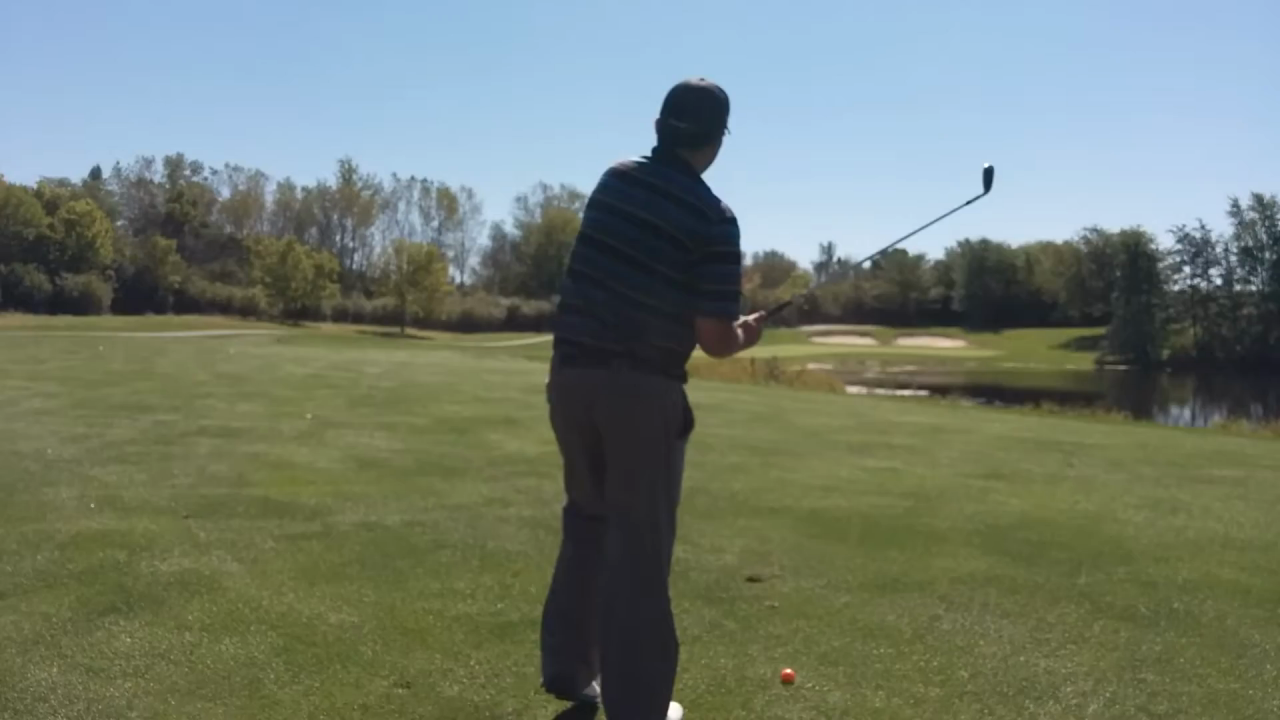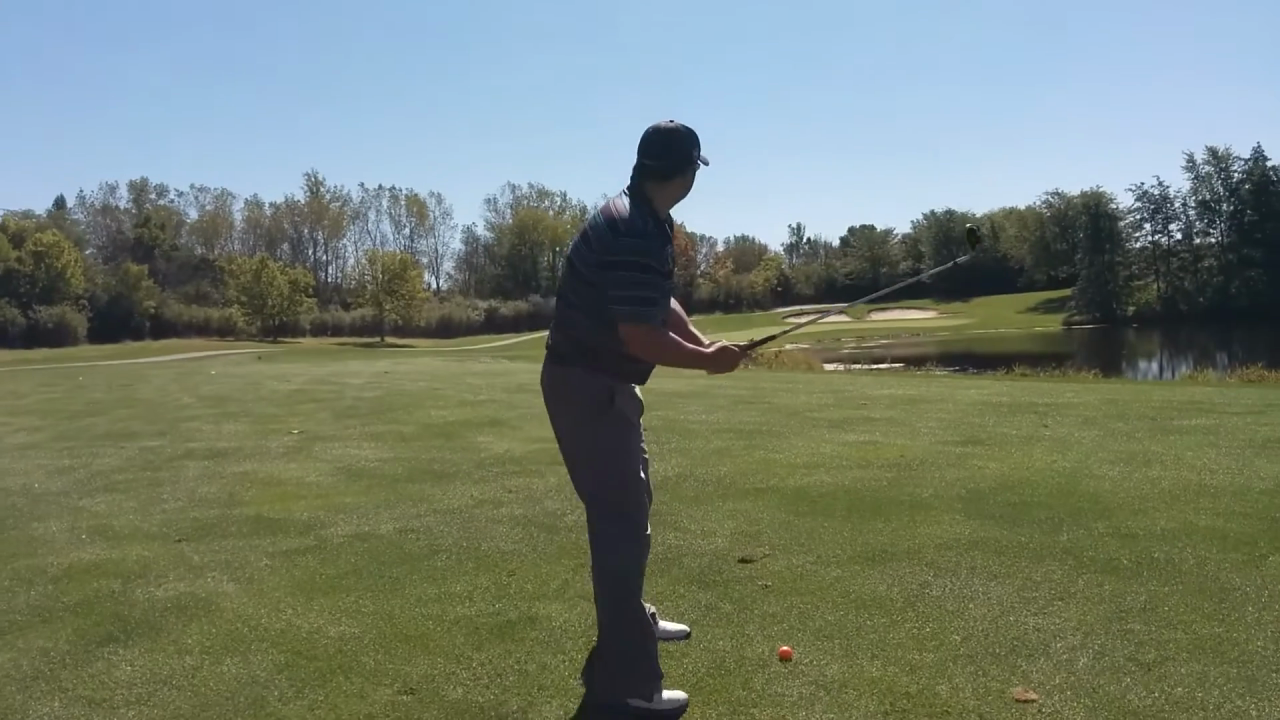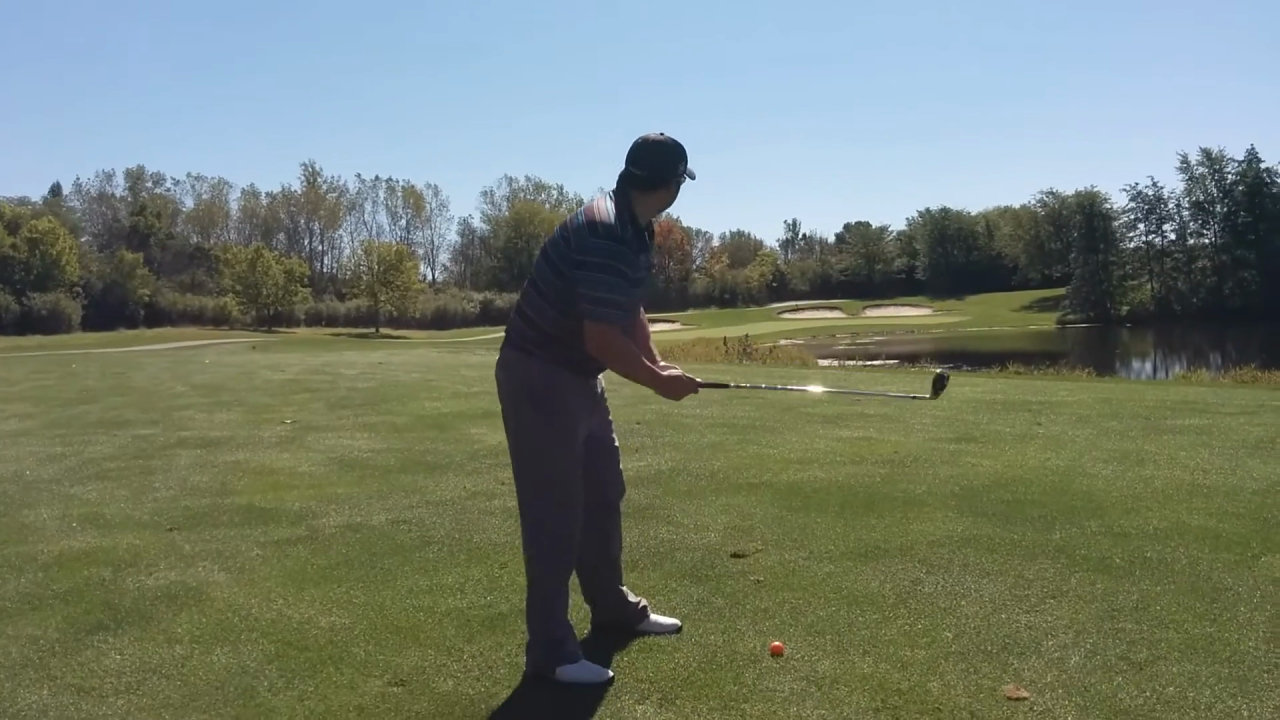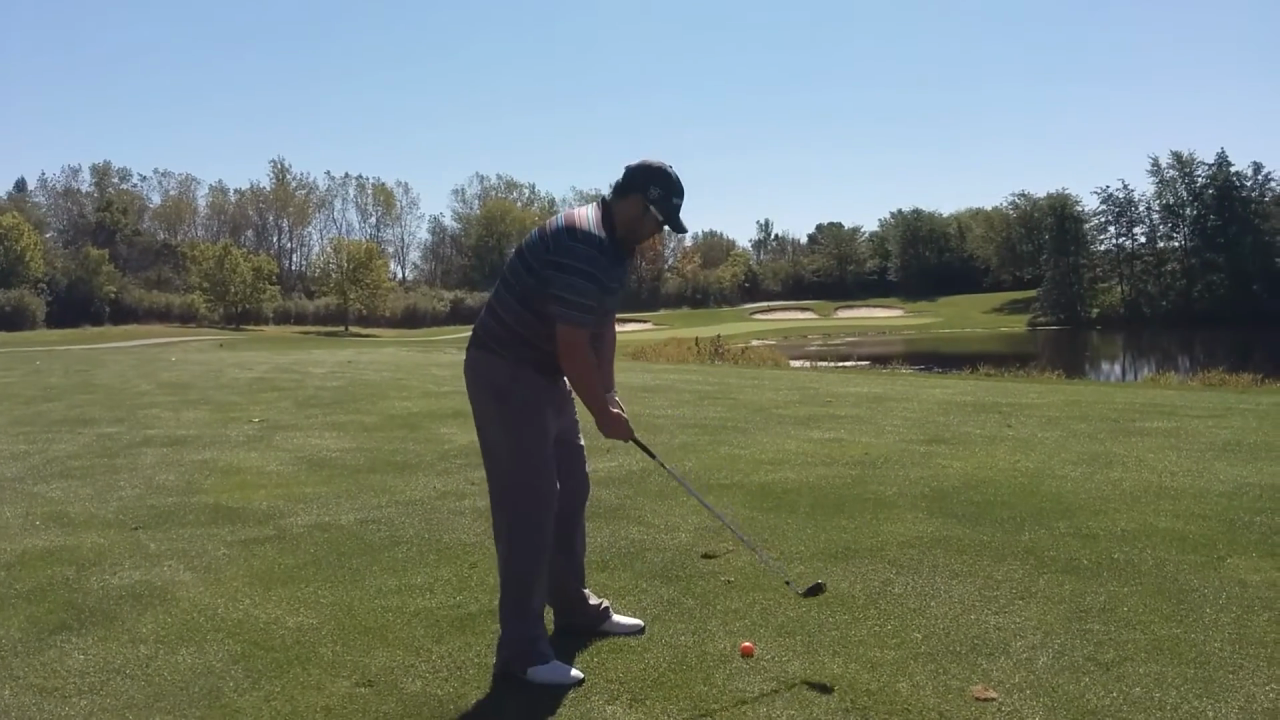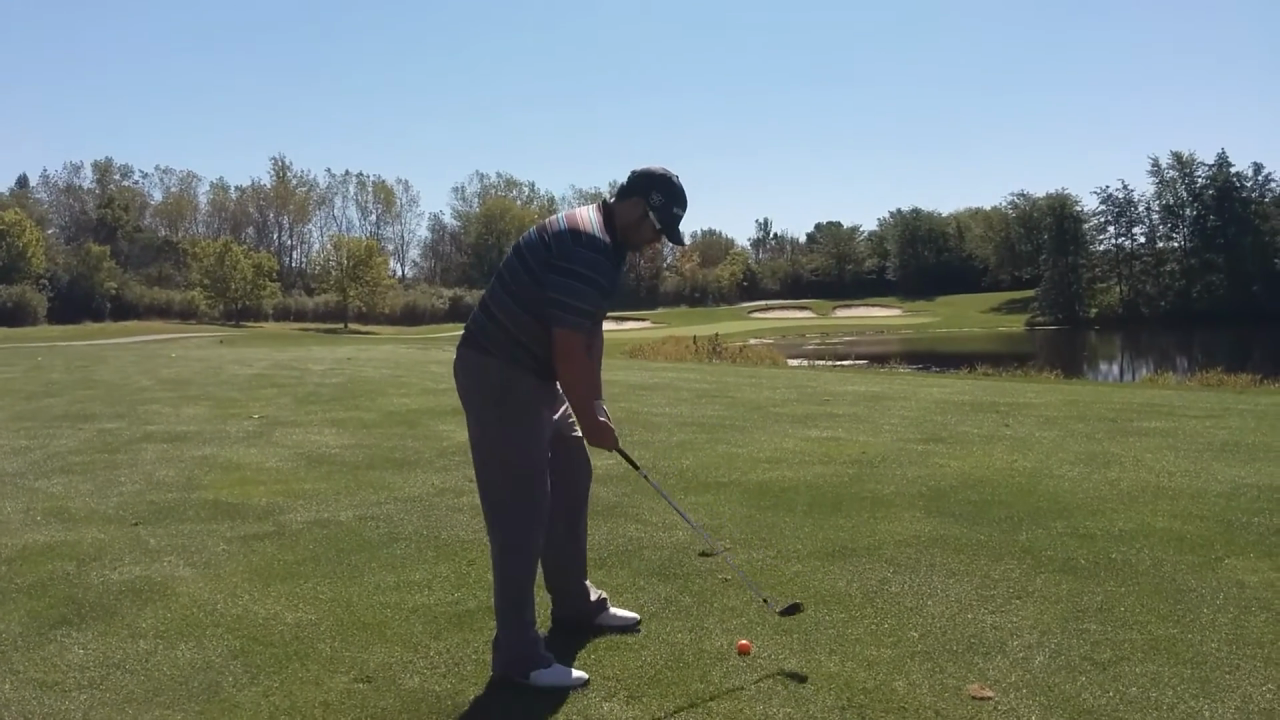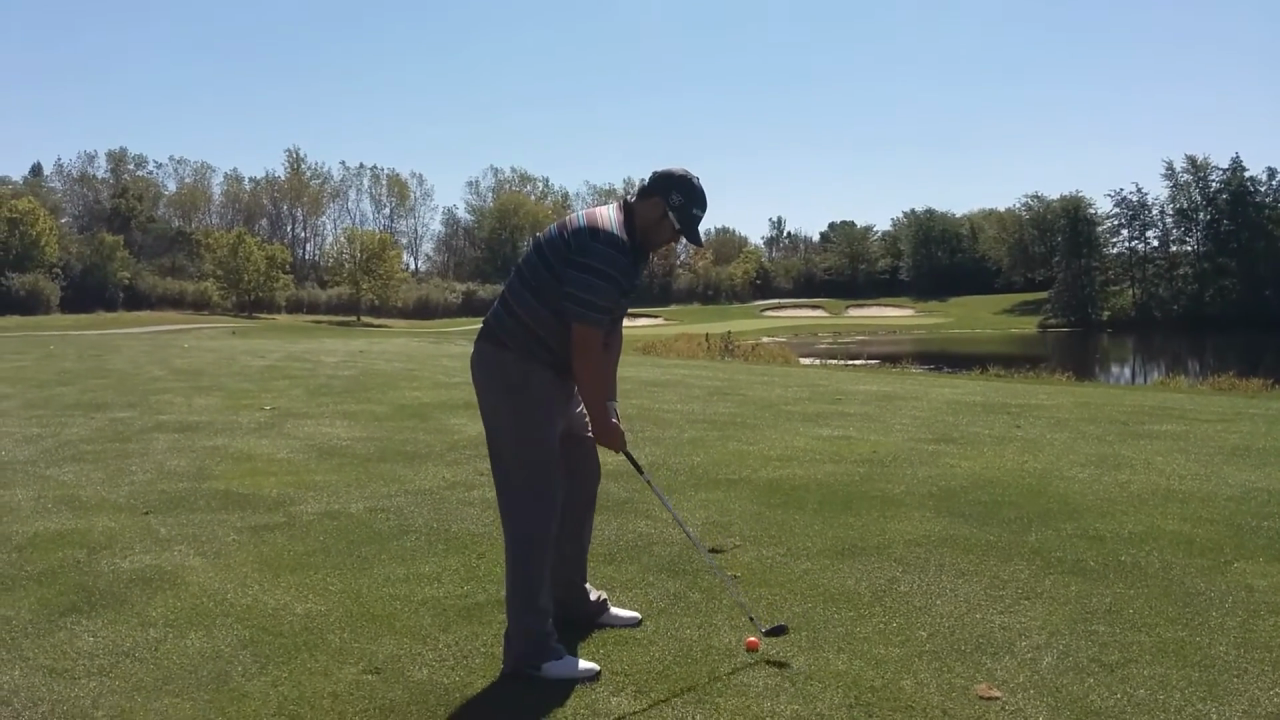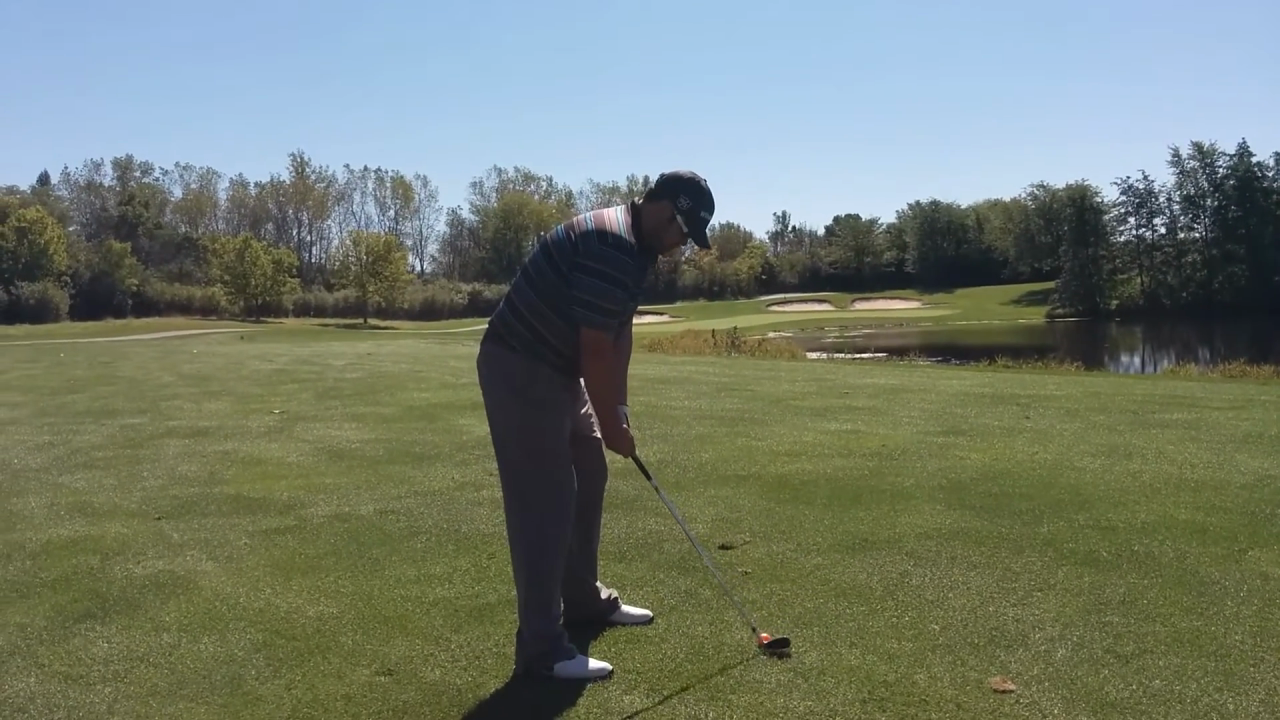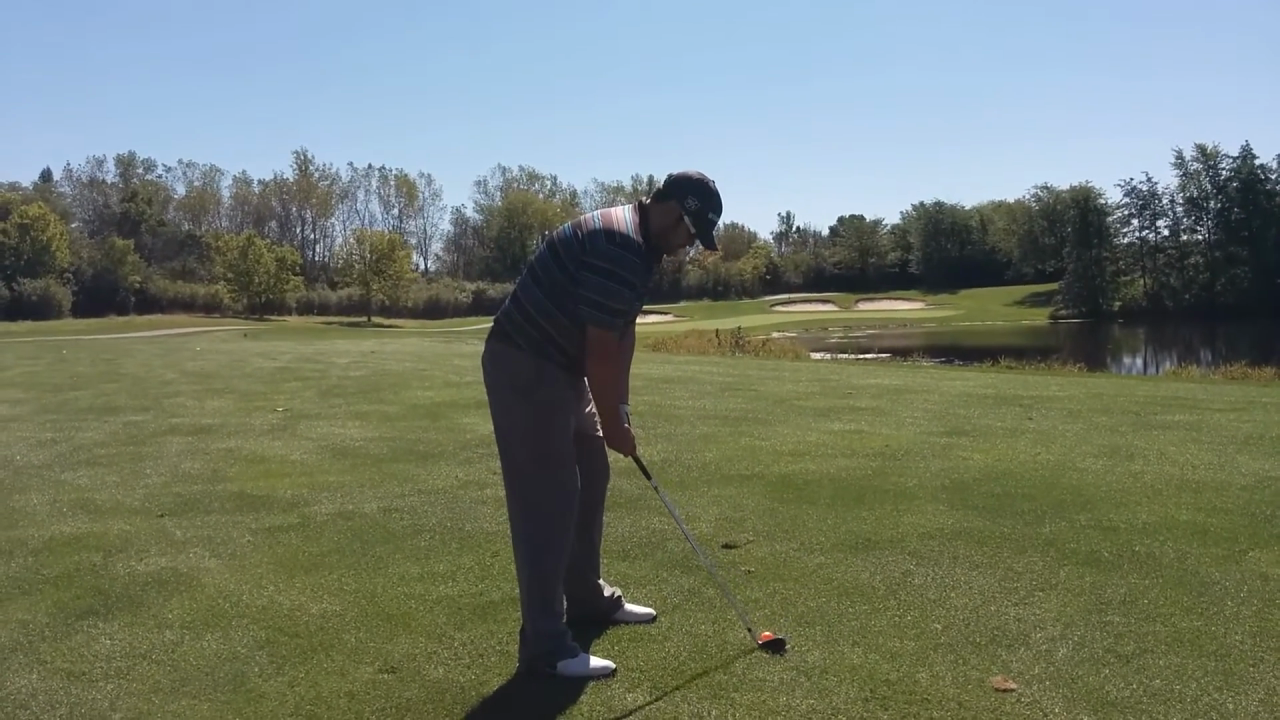
dt=0.5s
person 1, frame 1
left shoulder: (614, 180)
right shoulder: (712, 218)
right elbow: (715, 339)
left wrist: (721, 318)
right wrist: (744, 334)
left hip: (571, 374)
right hip: (643, 391)
left knee: (588, 521)
right knee: (640, 549)
left ankle: (569, 667)
person 1, frame 2
left shoulder: (633, 217)
right shoulder: (638, 233)
left elbow: (657, 301)
right elbow: (638, 337)
left wrist: (701, 341)
right wrist: (708, 360)
left hip: (597, 379)
right hip: (589, 383)
left knee: (624, 503)
right knee: (621, 518)
left ankle: (628, 621)
person 1, frame 3
left shoulder: (634, 231)
right shoulder: (606, 237)
left elbow: (630, 312)
right elbow: (602, 338)
left wrist: (656, 364)
right wrist: (658, 382)
left hip: (575, 375)
right hip: (538, 375)
left knee: (603, 490)
right knee: (555, 507)
left ankle: (612, 604)
right ankle: (549, 646)
person 1, frame 4
left shoulder: (613, 243)
right shoulder: (583, 241)
left elbow: (601, 325)
right elbow: (572, 343)
left wrist: (609, 395)
right wrist: (603, 412)
left hip: (543, 373)
right hip: (505, 372)
left knee: (569, 490)
right knee: (529, 502)
left ankle: (573, 605)
right ankle: (520, 646)
person 1, frame 5
left shoulder: (604, 242)
right shoulder: (585, 246)
left elbow: (588, 333)
right elbow: (570, 349)
left wrist: (596, 404)
right wrist: (590, 419)
left hip: (533, 372)
right hip: (497, 373)
left knee: (571, 476)
right knee: (520, 505)
left ankle: (575, 601)
right ankle: (517, 650)
person 1, frame 6
left shoulder: (627, 245)
right shoulder: (603, 242)
left elbow: (608, 333)
right elbow: (586, 345)
left wrist: (608, 406)
right wrist: (601, 420)
left hip: (549, 367)
right hip: (514, 366)
left knee: (578, 480)
right knee: (535, 496)
left ankle: (572, 598)
right ankle: (529, 643)
person 1, frame 7
left shoulder: (632, 245)
right shoulder: (611, 246)
left elbow: (618, 335)
right elbow: (596, 350)
left wrist: (619, 410)
right wrist: (611, 424)
left hip: (556, 367)
right hip: (520, 368)
left knee: (587, 479)
right knee: (544, 499)
left ankle: (584, 598)
right ankle: (541, 644)
person 1, frame 8
left shoulder: (637, 245)
right shoulder: (618, 245)
left elbow: (621, 335)
right elbow: (601, 349)
left wrist: (620, 410)
right wrist: (613, 424)
left hip: (560, 366)
right hip: (525, 366)
left knee: (589, 479)
right knee: (547, 497)
left ankle: (587, 596)
right ankle: (543, 642)
